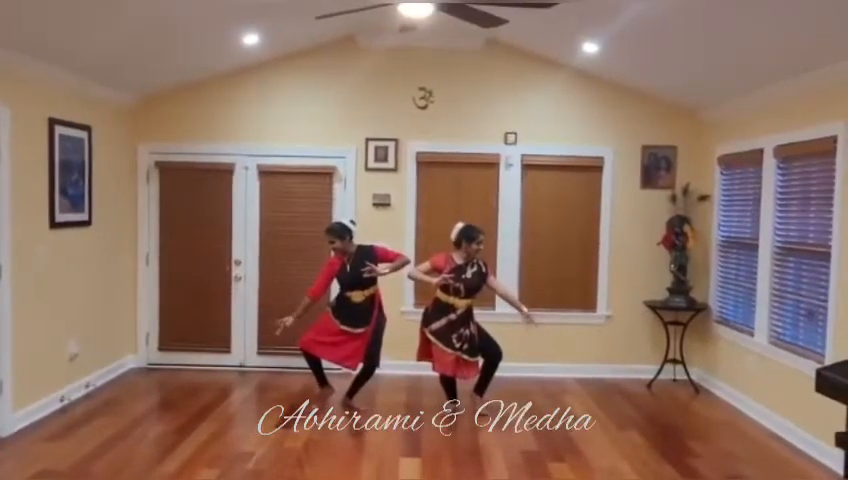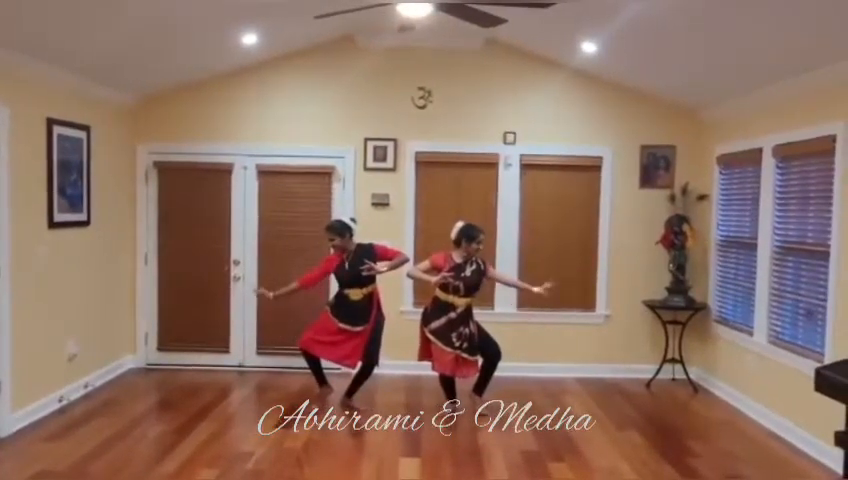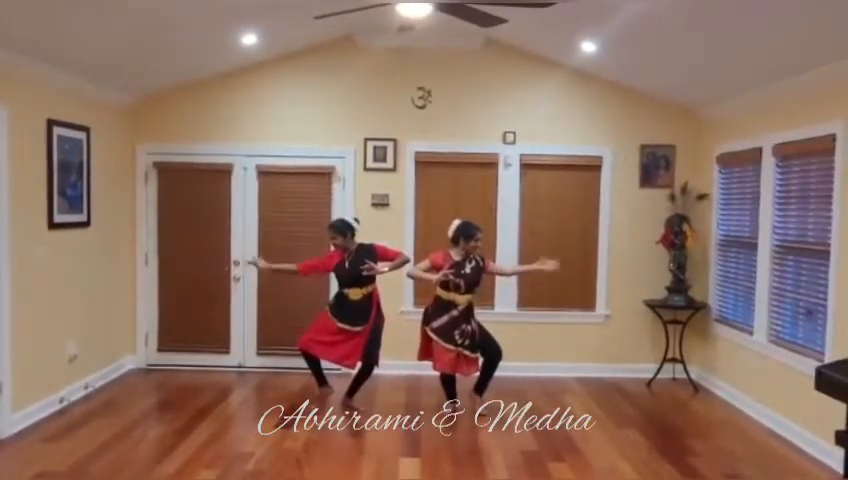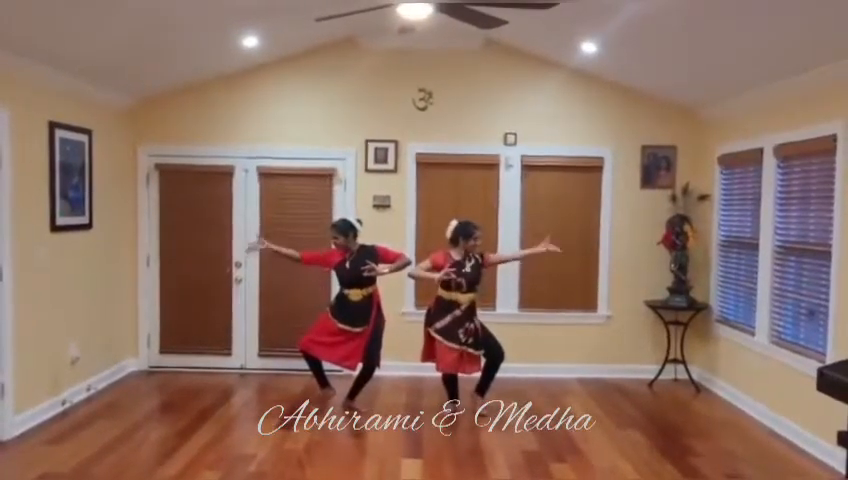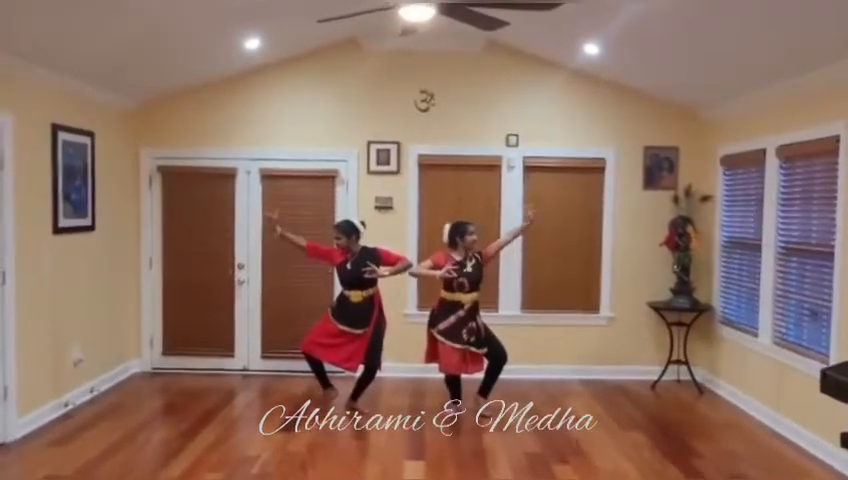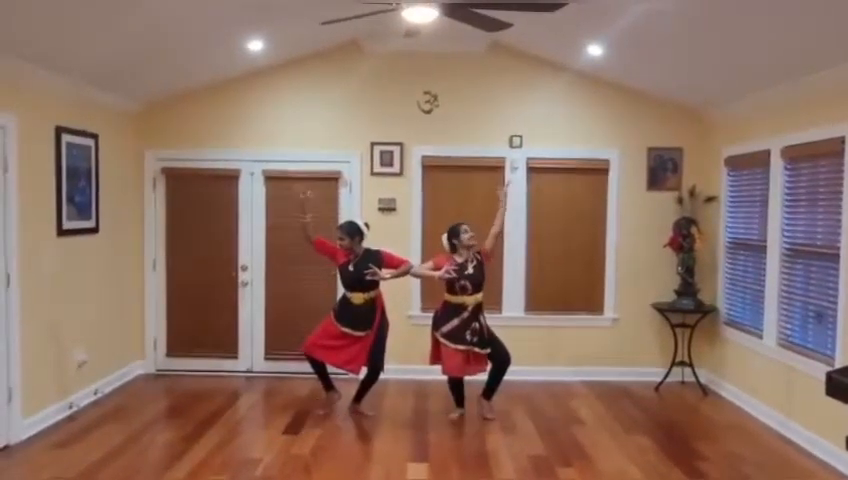
dt=0.4s
person 1, frame 1
left shoulder: (480, 267)
right shoulder: (444, 260)
left elbow: (500, 289)
right elbow: (412, 272)
left wrist: (522, 309)
right wrist: (433, 280)
left hip: (464, 320)
right hip: (441, 319)
left knee: (494, 353)
right knee: (446, 364)
left ankle: (477, 395)
right ankle: (453, 404)
person 1, frame 2
left shoulder: (478, 265)
right shoulder: (443, 259)
left elbow: (503, 278)
right elbow: (411, 271)
left wrist: (532, 289)
right wrist: (433, 279)
left hip: (464, 319)
right hip: (440, 318)
left knee: (493, 353)
right knee: (446, 364)
left ankle: (477, 394)
right ankle: (452, 404)
person 1, frame 3
left shoulder: (477, 262)
right shoulder: (441, 258)
left elbow: (506, 270)
right elbow: (411, 272)
left wrist: (536, 267)
right wrist: (433, 277)
left hip: (465, 317)
right hip: (441, 317)
left knee: (494, 353)
right knee: (446, 362)
left ankle: (477, 394)
right ankle: (453, 403)
person 1, frame 4
left shoulder: (478, 259)
right shoulder: (442, 257)
left elbow: (508, 257)
right elbow: (413, 272)
left wrist: (537, 250)
right wrist: (435, 276)
left hip: (467, 317)
right hip: (444, 317)
left knee: (496, 354)
right knee: (449, 363)
left ankle: (479, 395)
right ankle: (453, 404)
person 1, frame 5
left shoulder: (478, 258)
right shoulder: (442, 258)
left elbow: (505, 240)
right elbow: (413, 270)
left wrist: (525, 224)
right wrist: (437, 274)
left hip: (471, 317)
right hip: (447, 318)
left knee: (499, 356)
right knee: (452, 365)
left ankle: (482, 396)
right ankle: (456, 405)
person 1, frame 6
left shoulder: (480, 257)
right shoulder: (445, 261)
left elbow: (496, 231)
right elbow: (414, 270)
left wrist: (503, 203)
right wrist: (437, 274)
left hip: (475, 319)
right hip: (451, 320)
left knee: (502, 358)
right knee: (454, 366)
left ankle: (485, 399)
right ankle: (460, 407)
person 2, frame 1
left shoulder: (371, 252)
right shoulder: (334, 263)
left elbow: (404, 259)
right elbow: (315, 292)
left wrist: (384, 271)
right wrist: (293, 317)
left hip: (369, 314)
right hip: (341, 312)
left knee: (370, 362)
right knee: (308, 344)
left ankle: (348, 398)
right ankle: (324, 386)
person 2, frame 2
left shoulder: (370, 250)
right shoulder: (333, 260)
left elbow: (403, 257)
right elbow: (307, 280)
left wrist: (383, 269)
right wrist: (274, 294)
left hip: (368, 313)
right hip: (340, 310)
left knee: (369, 361)
right knee: (307, 344)
left ankle: (347, 398)
right ankle: (324, 386)
person 2, frame 3
left shoulder: (371, 251)
right shoulder: (333, 258)
left elbow: (404, 258)
right elbow: (301, 268)
left wrist: (383, 269)
right wrist: (268, 266)
left hip: (367, 313)
right hip: (340, 310)
left knee: (369, 361)
right knee: (307, 344)
left ankle: (348, 398)
right ankle: (323, 386)
person 2, frame 4
left shoulder: (373, 252)
right shoulder: (334, 256)
left elbow: (405, 260)
right elbow: (301, 256)
left wrist: (384, 270)
right wrist: (270, 246)
left hip: (367, 313)
right hip: (341, 311)
left knee: (370, 362)
right knee: (308, 345)
left ankle: (350, 400)
right ankle: (325, 387)
person 2, frame 5
left shoulder: (374, 254)
right shoulder: (336, 255)
left elbow: (406, 263)
right elbow: (305, 245)
left wrist: (385, 272)
right wrist: (280, 231)
left hip: (368, 315)
right hip: (342, 312)
left knee: (371, 364)
right knee: (310, 347)
left ankle: (352, 401)
right ankle: (328, 388)
person 2, frame 6
left shoulder: (377, 257)
right shoulder: (339, 255)
left elbow: (408, 265)
right elbow: (311, 238)
left wrist: (388, 275)
right wrist: (305, 209)
left hip: (371, 318)
right hip: (344, 314)
left knee: (375, 366)
right knee: (312, 349)
left ankle: (356, 404)
right ankle: (331, 392)
